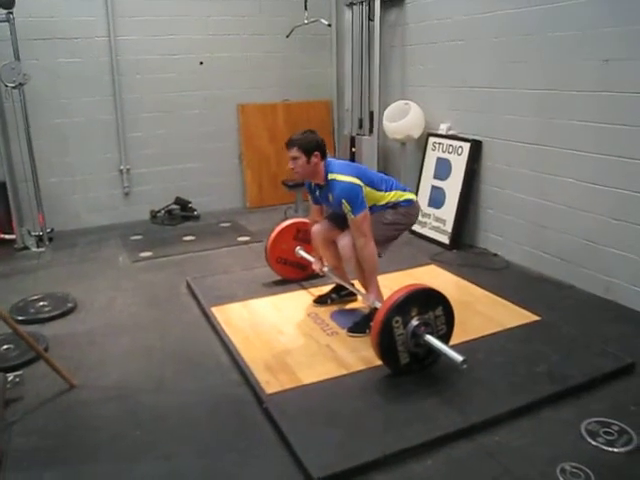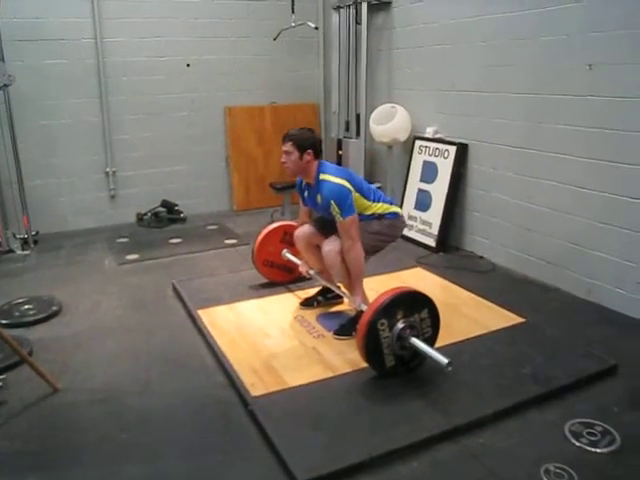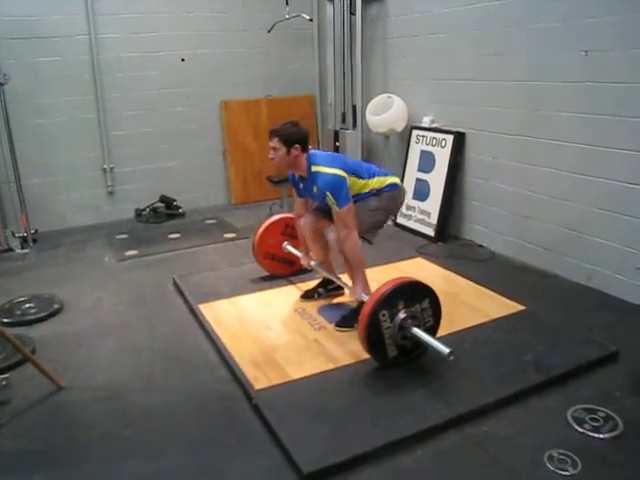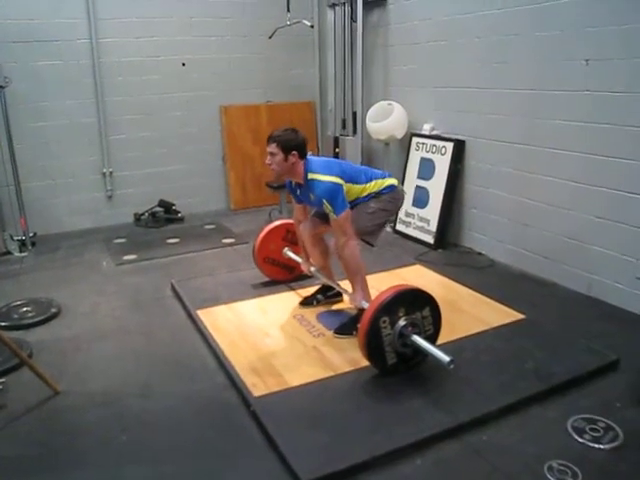
dt=0.4s
person 1, frame 1
left shoulder: (344, 186)
right shoulder: (313, 180)
left elbow: (364, 239)
right elbow: (316, 219)
left wrist: (372, 291)
right wrist: (318, 258)
left hip: (400, 206)
right hip: (372, 205)
left knee: (347, 245)
right knee: (319, 233)
left ankle: (378, 309)
right ankle: (345, 288)
person 1, frame 2
left shoulder: (333, 188)
right shoulder: (303, 181)
left elbow: (351, 243)
right elbow: (304, 221)
left wrist: (358, 293)
right wrist: (305, 261)
left hip: (385, 219)
right hip: (354, 217)
left knee: (331, 251)
right knee: (301, 236)
left ankle: (365, 313)
right ankle: (331, 291)
person 1, frame 3
left shoulder: (327, 177)
right shoulder: (297, 172)
left elbow: (348, 232)
right elbow: (300, 214)
left wrist: (358, 284)
right wrist: (305, 252)
left hip: (385, 191)
right hip: (357, 191)
left knee: (340, 237)
right knee: (309, 225)
right ankle: (331, 282)
person 1, frame 4
left shoulder: (324, 184)
right shoulder: (294, 179)
left elbow: (346, 240)
right elbow: (300, 220)
left wrist: (358, 290)
right wrist: (304, 258)
left hip: (384, 194)
right hip: (356, 194)
left knee: (338, 243)
right knee: (308, 230)
left ankle: (366, 311)
right ankle: (330, 289)
